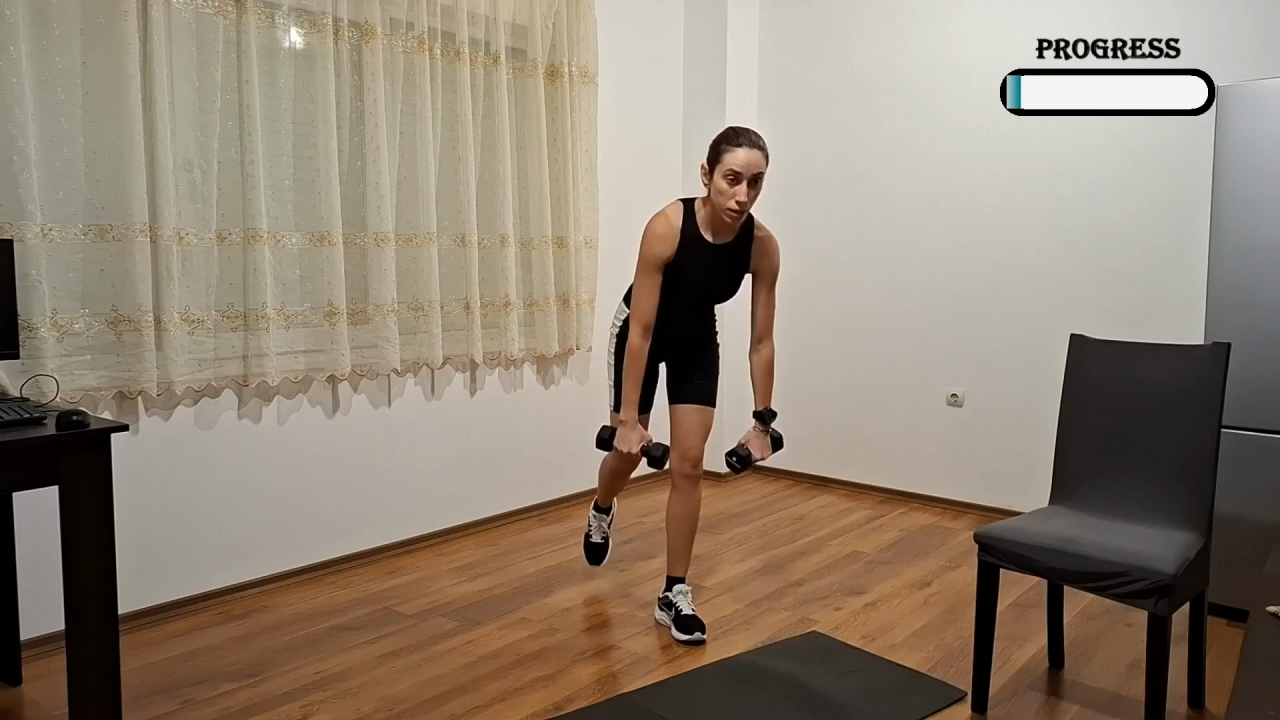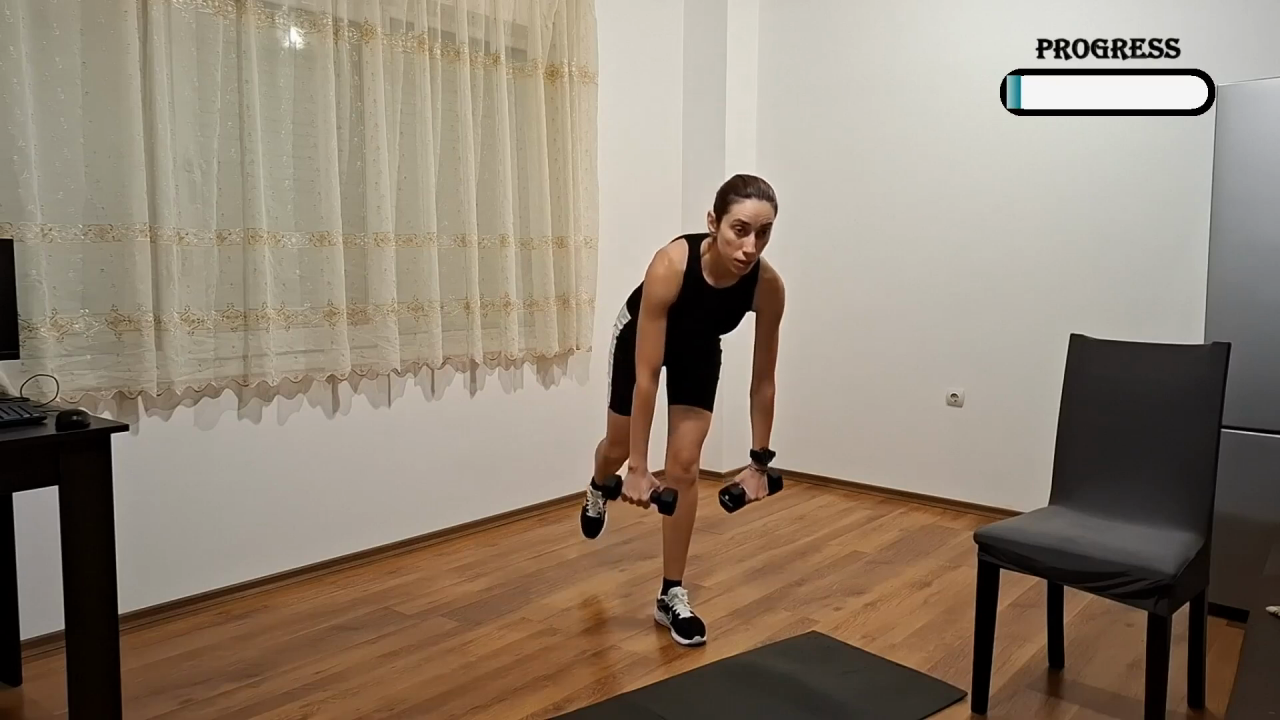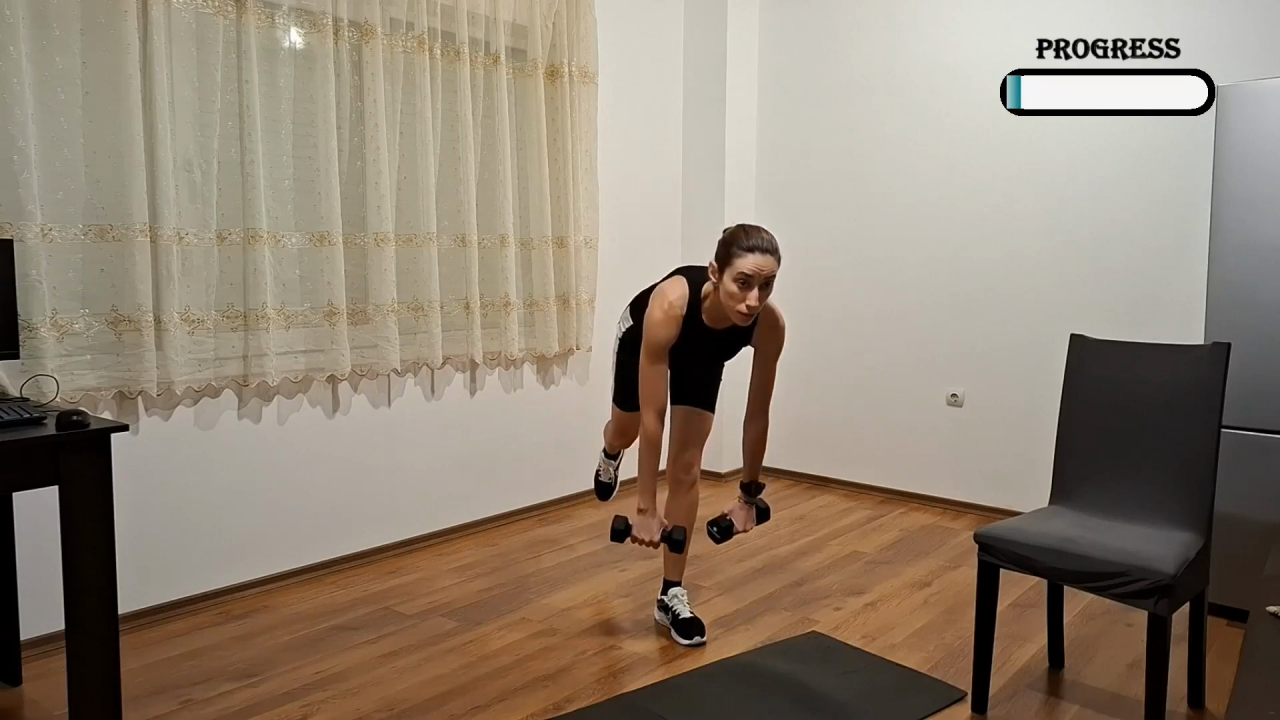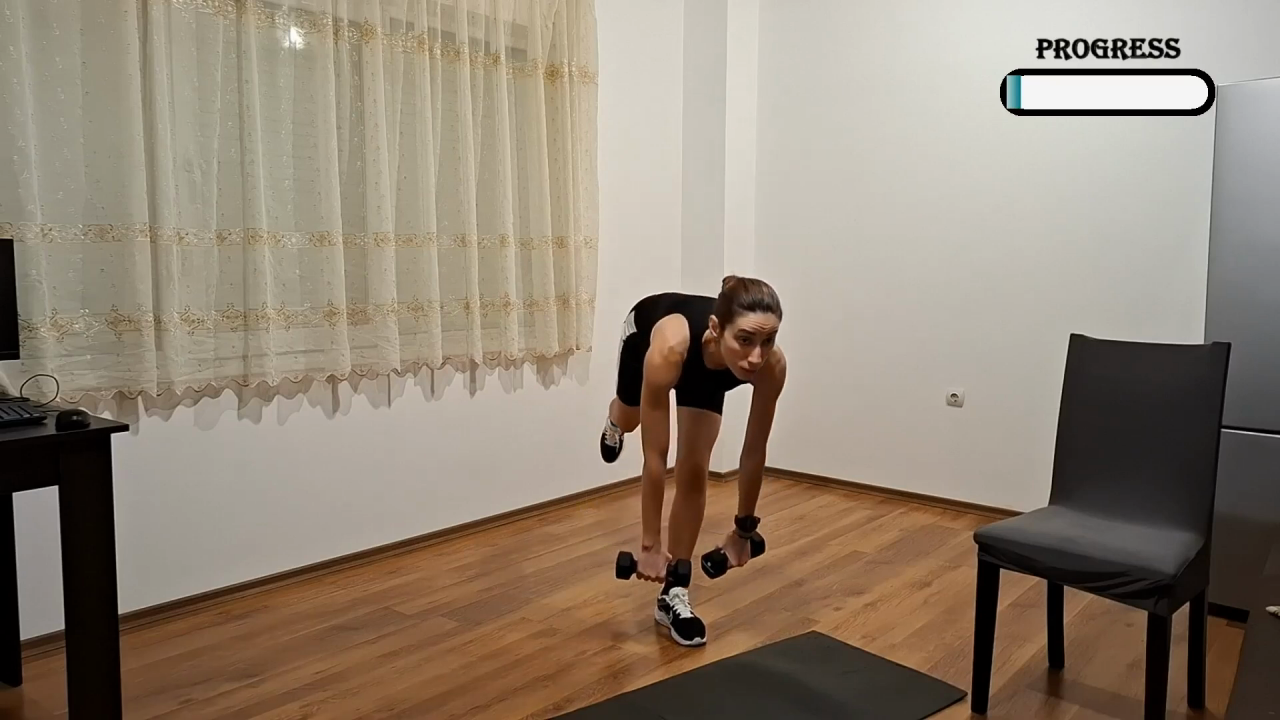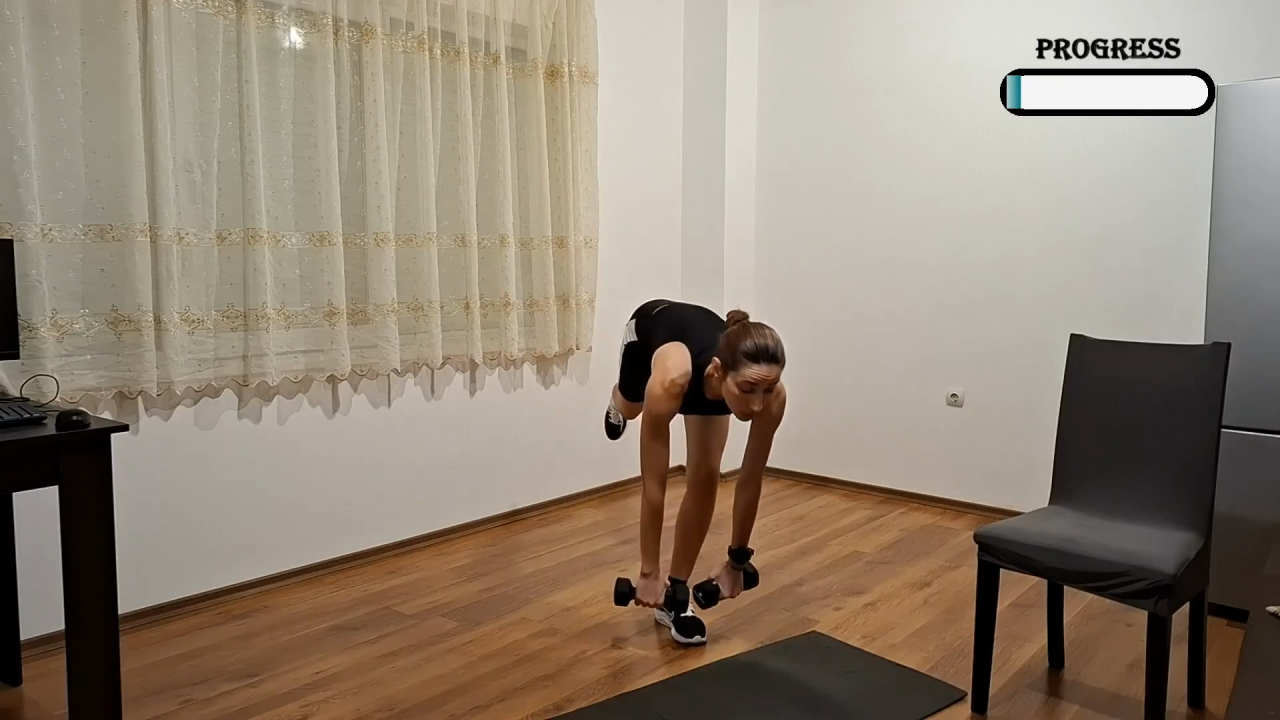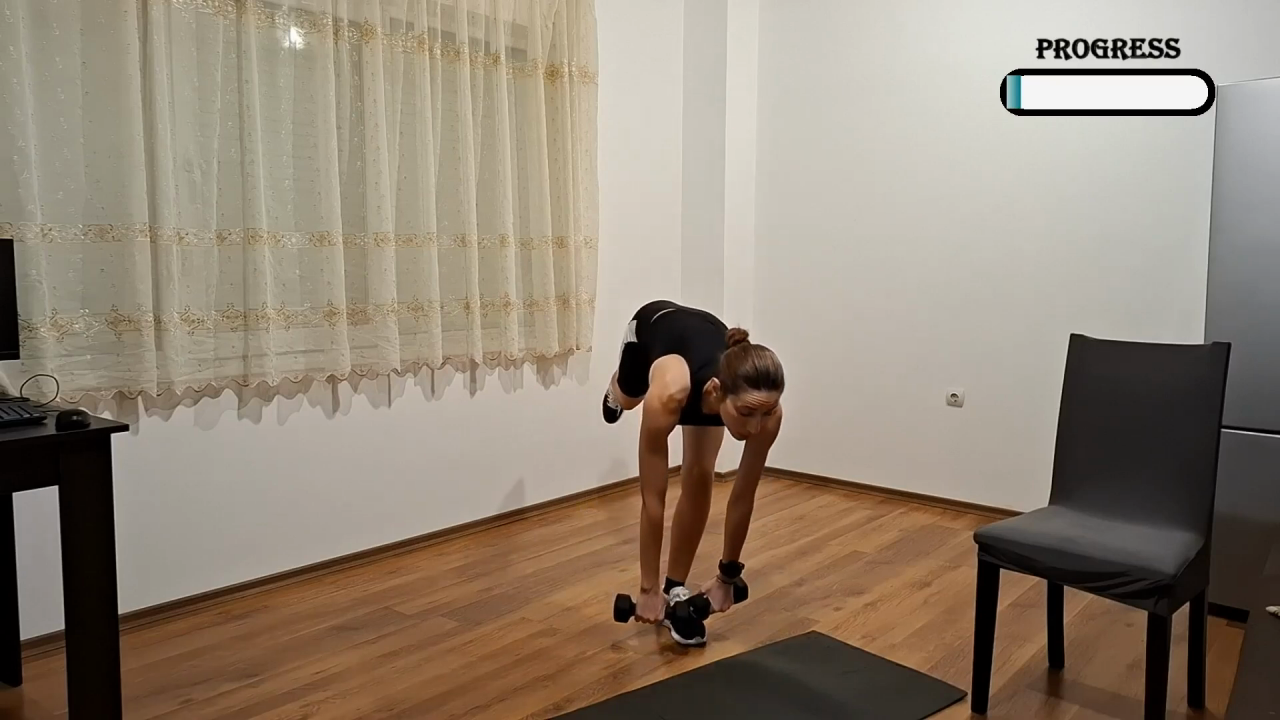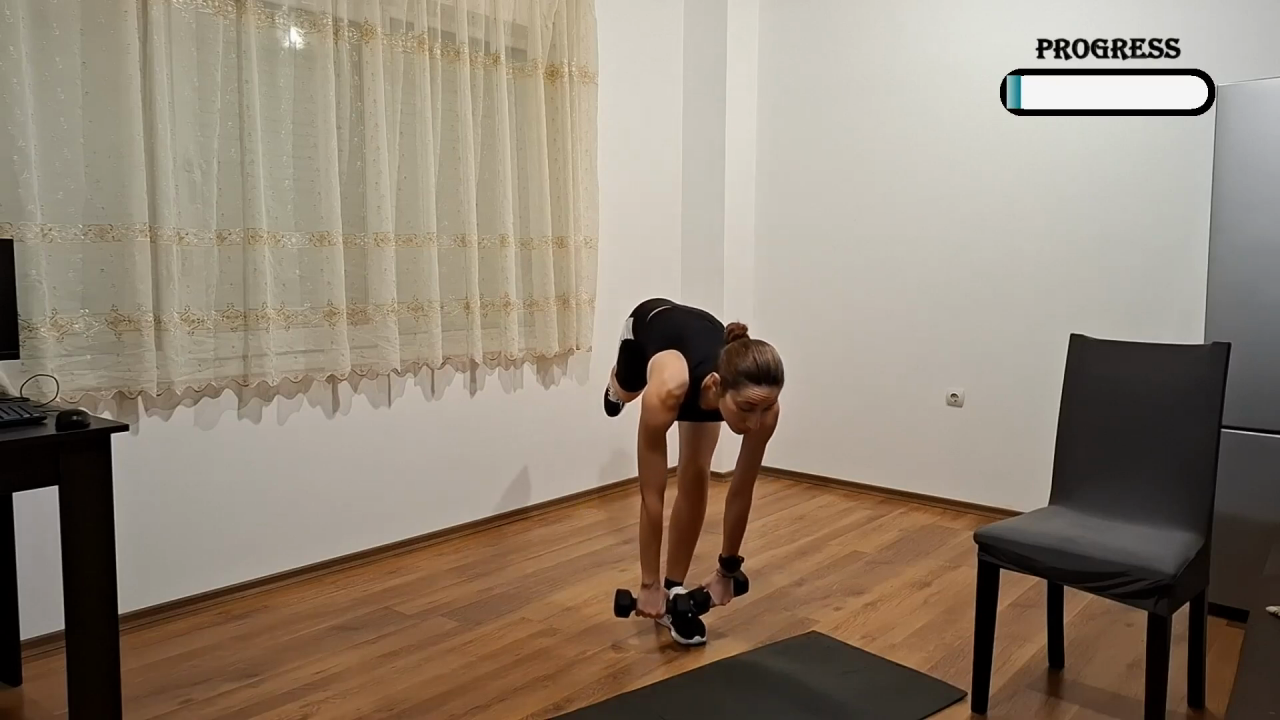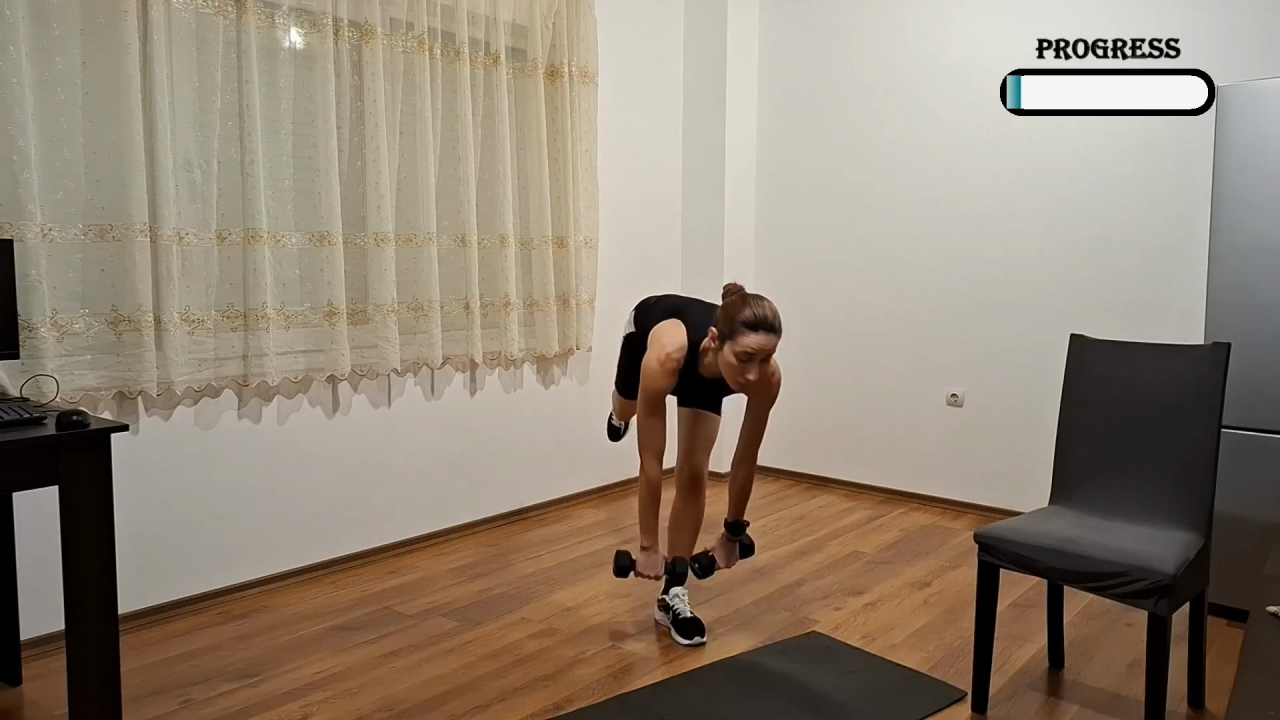
dt=0.3s
person 1, frame 1
left shoulder: (762, 244)
right shoulder: (666, 226)
left elbow: (761, 341)
right elbow: (641, 330)
left wrist: (763, 419)
right wrist: (628, 420)
left hip: (698, 341)
right hip: (642, 336)
left knee: (689, 463)
right knee: (628, 452)
left ankle: (674, 593)
right ankle: (602, 510)
person 1, frame 2
left shoulder: (768, 285)
right shoulder: (671, 264)
left elbow: (764, 380)
right elbow: (647, 376)
left wrist: (760, 460)
right wrist: (637, 467)
left hip: (699, 350)
right hip: (640, 334)
left knee: (684, 466)
right knee: (620, 443)
left ankle: (671, 595)
right ankle: (598, 488)
person 1, frame 3
left shoulder: (770, 324)
right shoulder: (669, 305)
left elbow: (757, 415)
right elbow: (652, 417)
left wrist: (749, 493)
right wrist: (645, 508)
left hip: (703, 359)
right hip: (642, 336)
left knee: (686, 469)
right knee: (625, 434)
left ankle: (672, 595)
right ankle: (610, 454)
person 1, frame 4
left shoulder: (772, 365)
right shoulder: (669, 348)
left elbow: (754, 452)
right elbow: (655, 458)
left wrist: (743, 530)
right wrist: (650, 545)
right hip: (644, 326)
left knee: (695, 470)
right knee: (629, 418)
left ankle: (673, 594)
right ankle: (615, 421)
person 1, frame 5
left shoulder: (771, 396)
right shoulder: (671, 379)
left elbow: (750, 482)
right elbow: (654, 485)
left wrist: (737, 560)
right wrist: (648, 572)
left hip: (706, 337)
right hip: (651, 326)
left knee: (706, 475)
right knee: (630, 409)
right ankle: (617, 405)
person 1, frame 6
left shoulder: (765, 408)
right shoulder: (670, 394)
left elbow: (743, 497)
right elbow: (653, 501)
left wrist: (728, 575)
right wrist: (648, 589)
left hip: (706, 330)
right hip: (652, 326)
left knee: (699, 479)
right knee: (627, 399)
left ankle: (676, 591)
right ankle: (616, 393)
person 1, frame 7
left shoulder: (762, 405)
right shoulder: (668, 389)
left elbow: (741, 492)
right elbow: (652, 497)
left wrist: (727, 570)
right wrist: (649, 583)
left hip: (702, 329)
right hip: (650, 324)
left knee: (696, 477)
right knee: (627, 392)
left ankle: (676, 590)
right ankle: (616, 387)
person 1, frame 8
left shoulder: (766, 376)
right shoulder: (665, 354)
left elbow: (746, 459)
right elbow: (651, 463)
left wrist: (732, 532)
right wrist: (648, 545)
right hip: (646, 320)
left knee: (692, 474)
right knee: (626, 408)
left ankle: (672, 596)
right ankle: (621, 412)
